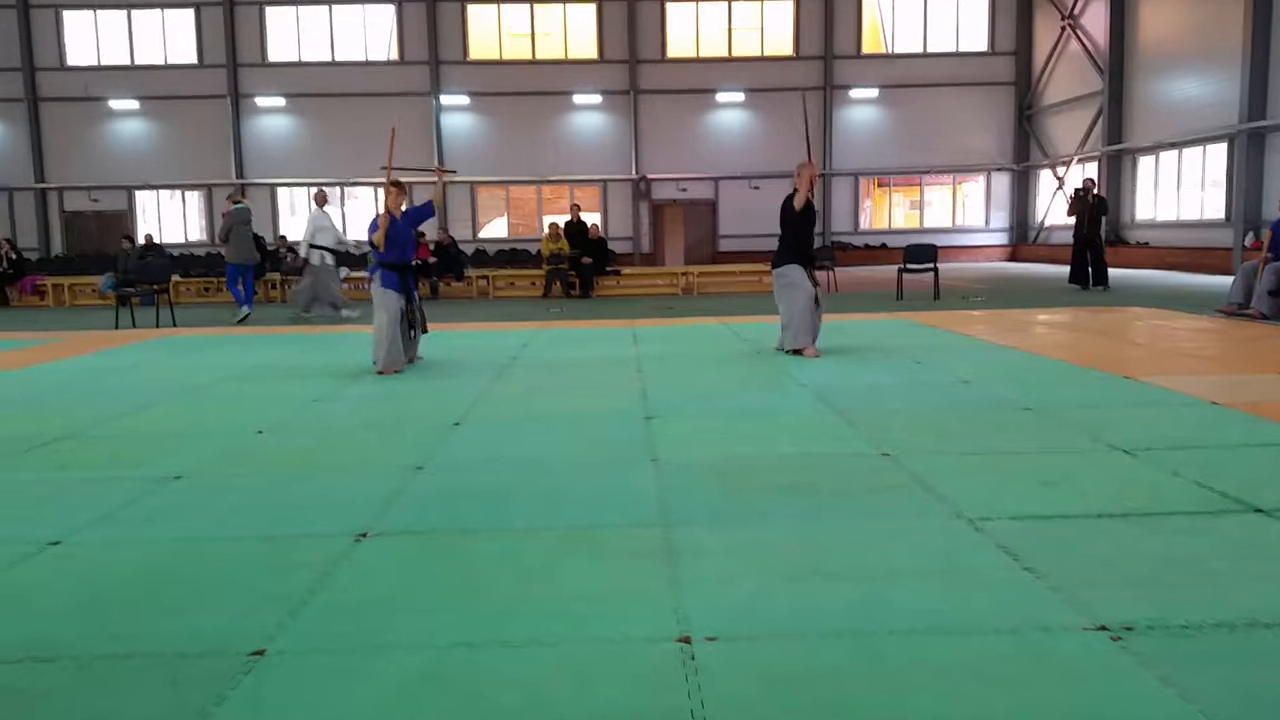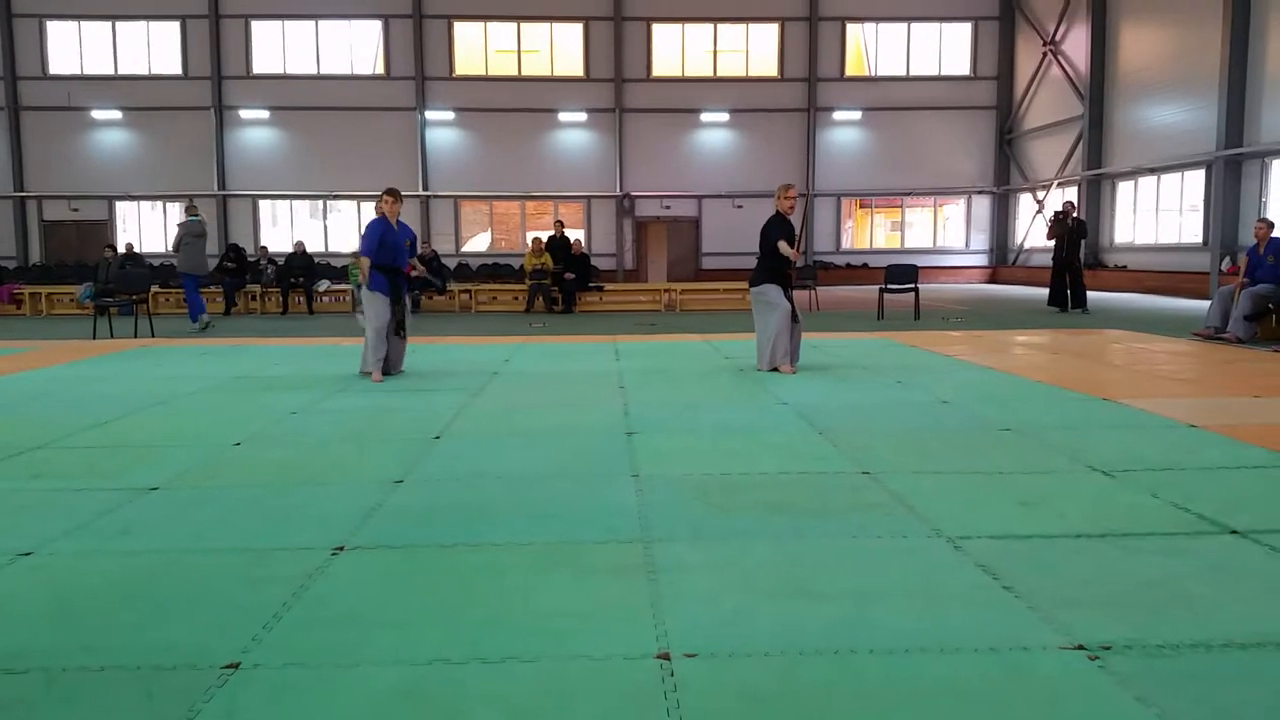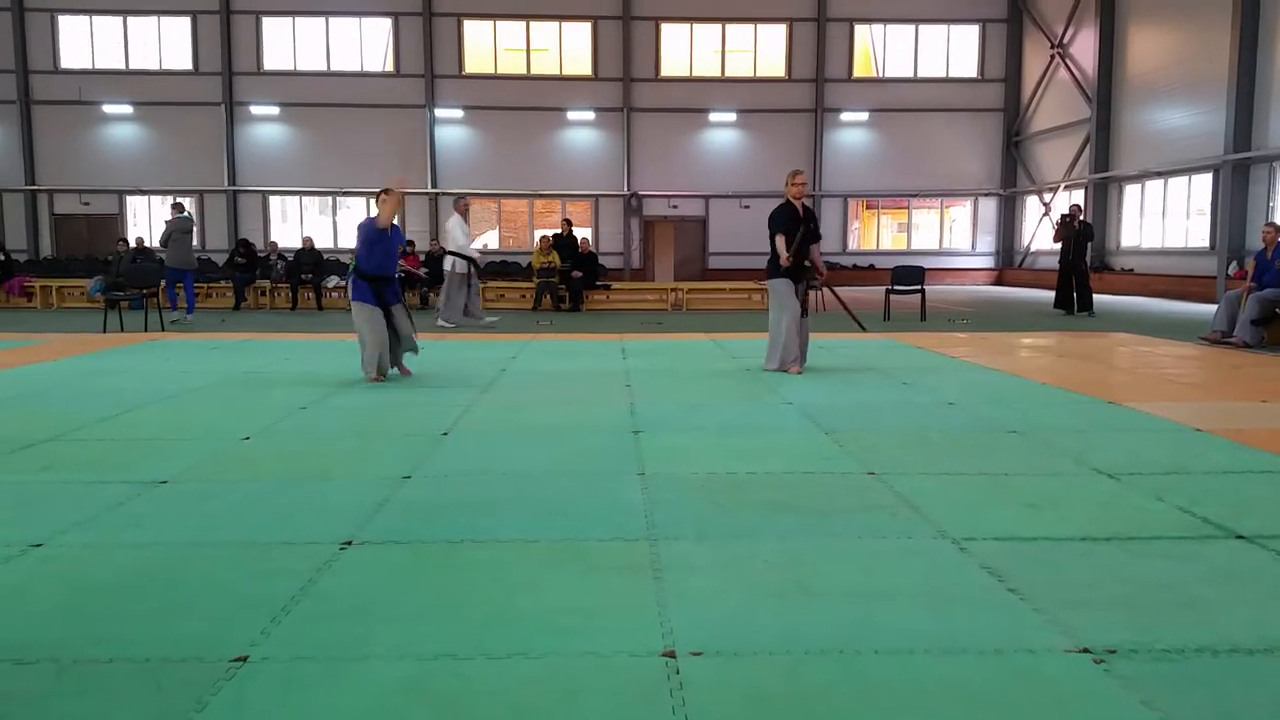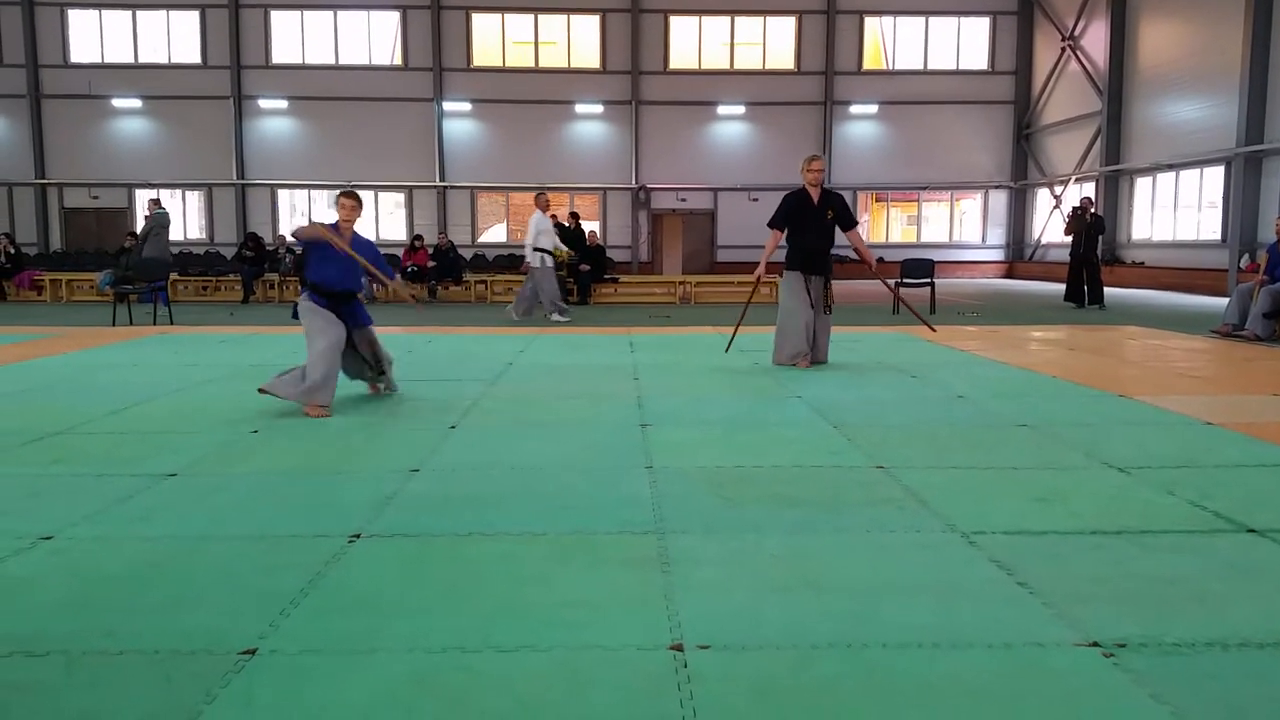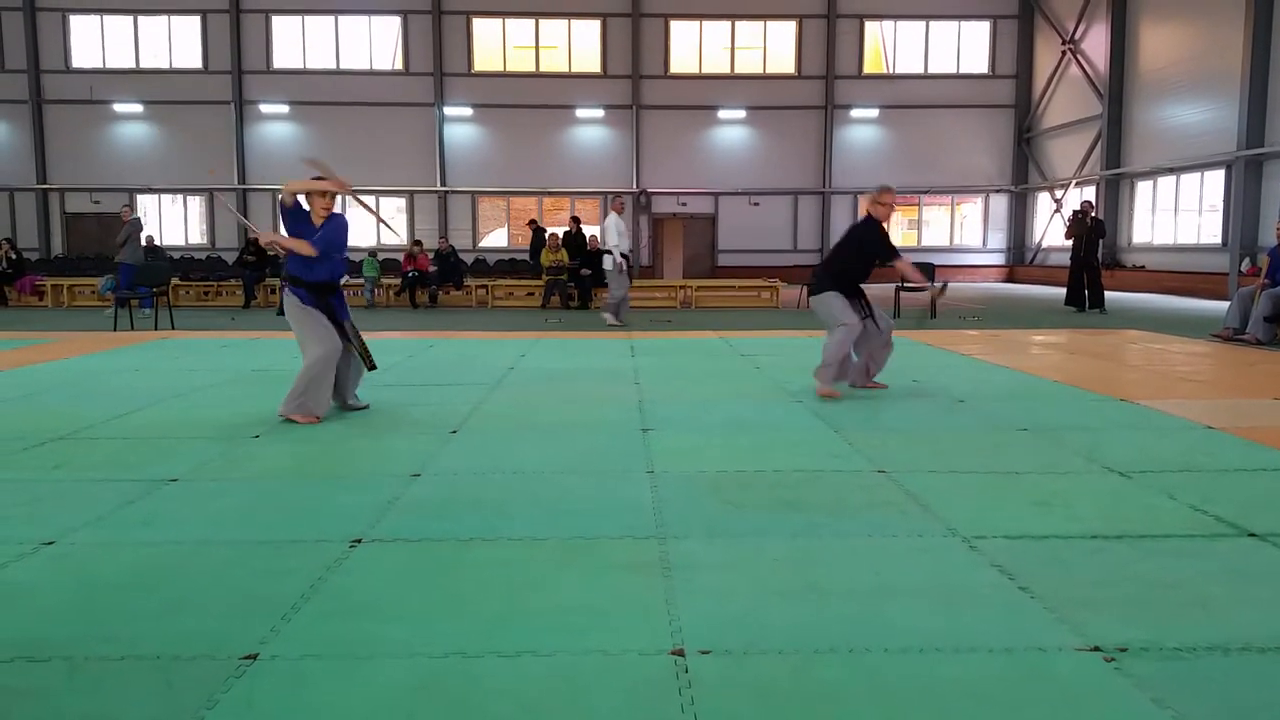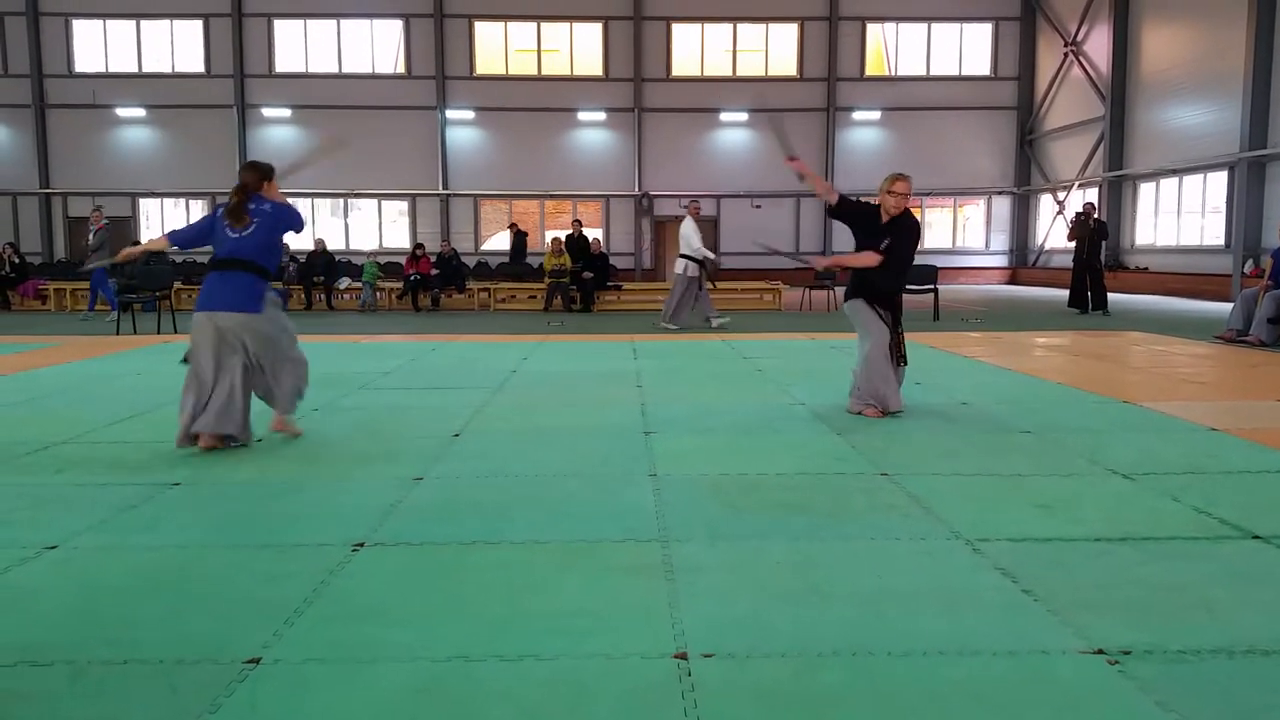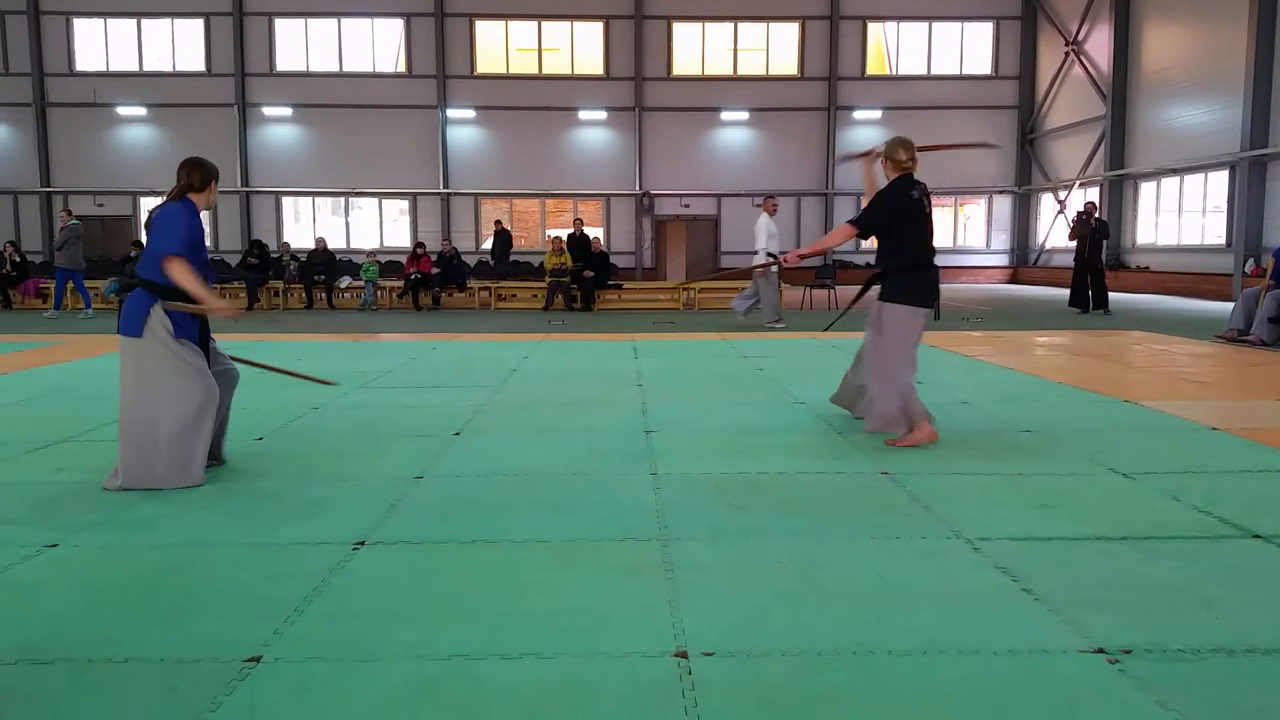
dt=0.7s
person 1, frame 1
left shoulder: (410, 216)
right shoulder: (381, 220)
left elbow: (435, 203)
right elbow: (376, 242)
left wrist: (440, 181)
right wrist: (380, 230)
left hip: (405, 275)
right hip: (385, 276)
left knee: (412, 317)
right knee: (388, 318)
left ankle: (406, 354)
right ankle: (388, 363)
person 1, frame 2
left shoulder: (406, 231)
right shoulder: (374, 226)
right elbow: (365, 252)
left wrist: (417, 268)
right wrist: (364, 271)
left hip: (397, 281)
right hip: (376, 280)
left knee: (399, 325)
right knee: (378, 323)
left ankle: (391, 365)
right ankle: (375, 368)
person 1, frame 3
left shoulder: (398, 233)
right shoulder: (368, 226)
right elbow: (380, 224)
right wrist: (391, 203)
left hip: (387, 287)
right hip: (364, 287)
left knee: (404, 331)
right knee: (375, 335)
left ankle: (396, 360)
right ankle: (374, 371)
person 1, frame 4
left shoulder: (365, 246)
right shoulder: (321, 234)
left elbow: (386, 273)
right elbow: (299, 233)
right wrist: (314, 231)
left hip: (347, 306)
right hip: (317, 302)
left knee: (369, 350)
right knee: (331, 341)
left ankle: (375, 381)
right ankle: (314, 400)
person 1, frame 5
left shoulder: (338, 223)
right shoulder: (296, 217)
left elbow: (313, 249)
right elbow: (288, 191)
left wrist: (276, 239)
right wrist: (324, 185)
left hip: (329, 297)
right hip: (299, 297)
left knee: (346, 352)
right knee: (323, 349)
left ankle: (344, 398)
right ankle: (298, 408)
person 1, frame 6
left shoulder: (222, 213)
right shoulder: (276, 211)
left elbow: (178, 237)
right elbow: (297, 224)
left wrist: (139, 249)
left hip: (212, 296)
right hip: (249, 295)
left knee: (214, 367)
right knee: (281, 357)
left ankle: (209, 431)
right ankle: (282, 416)
person 1, frame 7
left shoulder: (186, 218)
right shoulder: (176, 214)
right elbow: (174, 261)
right wrist: (211, 299)
left hip: (178, 320)
right hip: (153, 321)
left knee: (223, 376)
right knee: (176, 396)
left ankle: (203, 451)
right ankle: (145, 471)
person 2, frame 1
left shoulder: (807, 202)
right shoulder: (791, 200)
right elbow: (798, 203)
right wrist: (805, 189)
left hip: (801, 260)
right hip: (787, 261)
left knee: (812, 301)
right knee: (804, 294)
left ankle: (788, 342)
right ankle: (801, 343)
person 2, frame 2
left shoulder: (786, 224)
right shoulder: (775, 223)
right elbow: (780, 245)
right wrist: (790, 253)
left hip: (778, 280)
right hip: (764, 280)
left knee: (792, 319)
right knee: (782, 311)
left ankle: (774, 359)
right ankle: (779, 360)
person 2, frame 3
left shoulder: (809, 214)
right shoulder: (780, 213)
left elbow: (812, 244)
right elbow: (779, 237)
left wrist: (819, 267)
right wrist: (783, 255)
left hip: (799, 273)
right hip: (780, 273)
left knee: (799, 317)
right knee: (788, 315)
left ankle: (793, 359)
right ankle: (787, 361)
person 2, frame 4
left shoulder: (835, 200)
right shoulder: (792, 200)
left elbow: (850, 230)
right elbow: (776, 233)
left wrist: (867, 255)
right wrist: (763, 263)
left hip: (822, 264)
right hip: (797, 265)
left knee: (821, 313)
right knee: (797, 312)
left ankle: (815, 355)
right ankle: (797, 355)
person 2, frame 5
left shoulder: (868, 228)
right shoulder: (871, 230)
right elbow: (898, 262)
right wrist: (926, 284)
left hip: (846, 288)
right hip: (826, 288)
left knee: (879, 327)
right knee: (849, 327)
left ankle: (862, 375)
right ankle: (825, 380)
person 2, frame 6
left shoulder: (909, 226)
right shoulder: (864, 213)
left elbow: (874, 259)
right elbow: (830, 194)
left wrist: (834, 260)
right wrist: (804, 172)
left hip: (890, 299)
right hip: (860, 294)
left knee: (891, 355)
right knee: (878, 340)
left ankle: (880, 395)
right ankle: (864, 401)
person 2, frame 7
left shoulder: (893, 195)
right shoulder: (917, 191)
left elbow: (852, 230)
left wrist: (804, 252)
right wrist: (868, 168)
left hip: (902, 288)
right hip: (920, 285)
left knee: (886, 359)
right knee: (880, 351)
left ankle: (920, 424)
right ankle: (864, 404)
